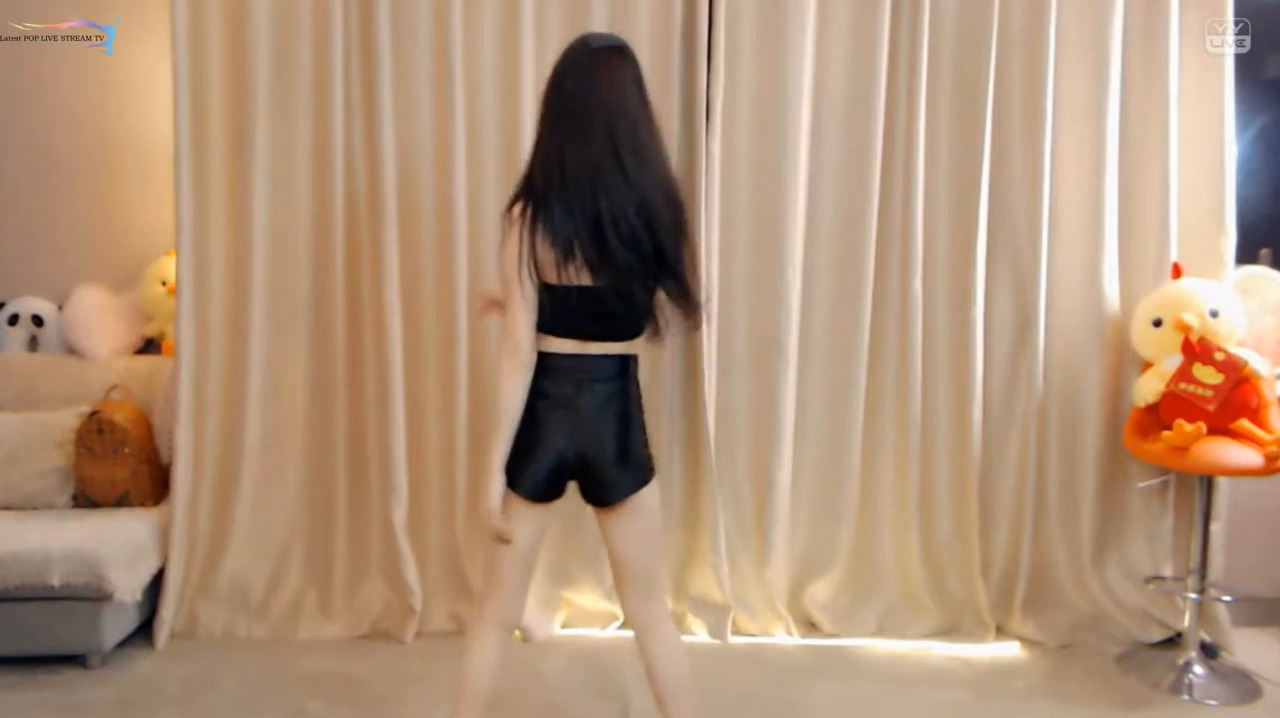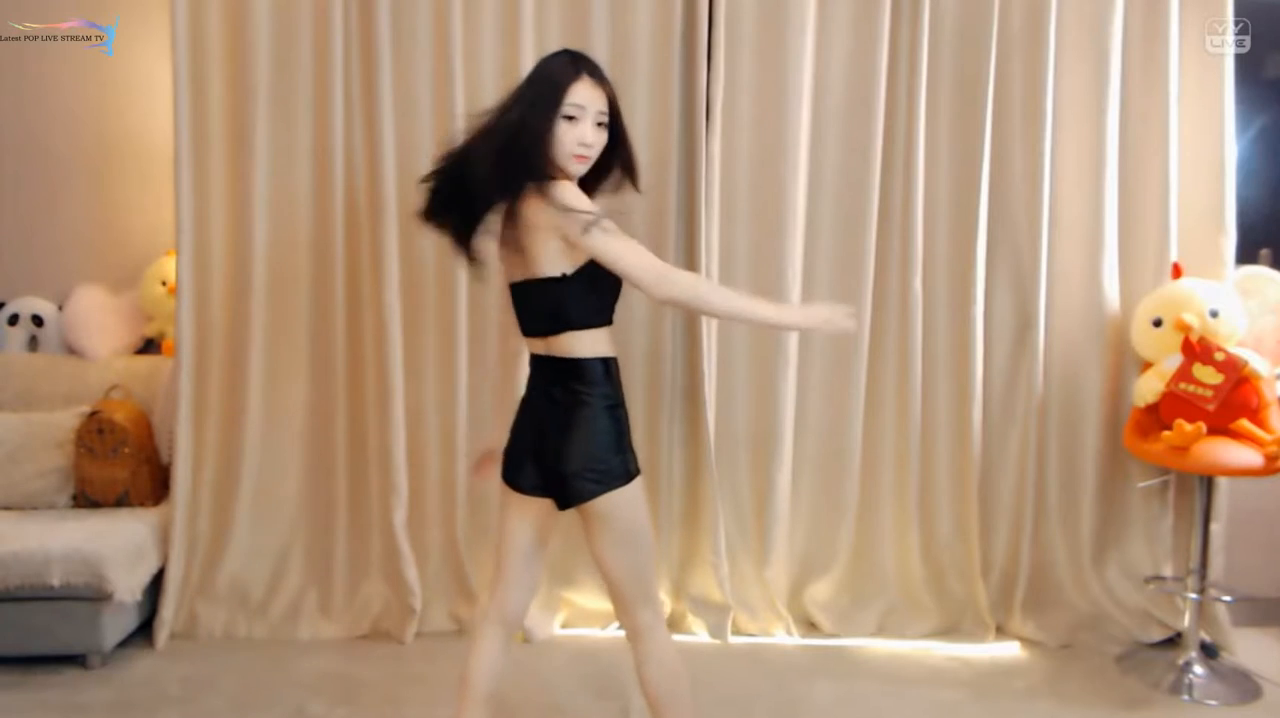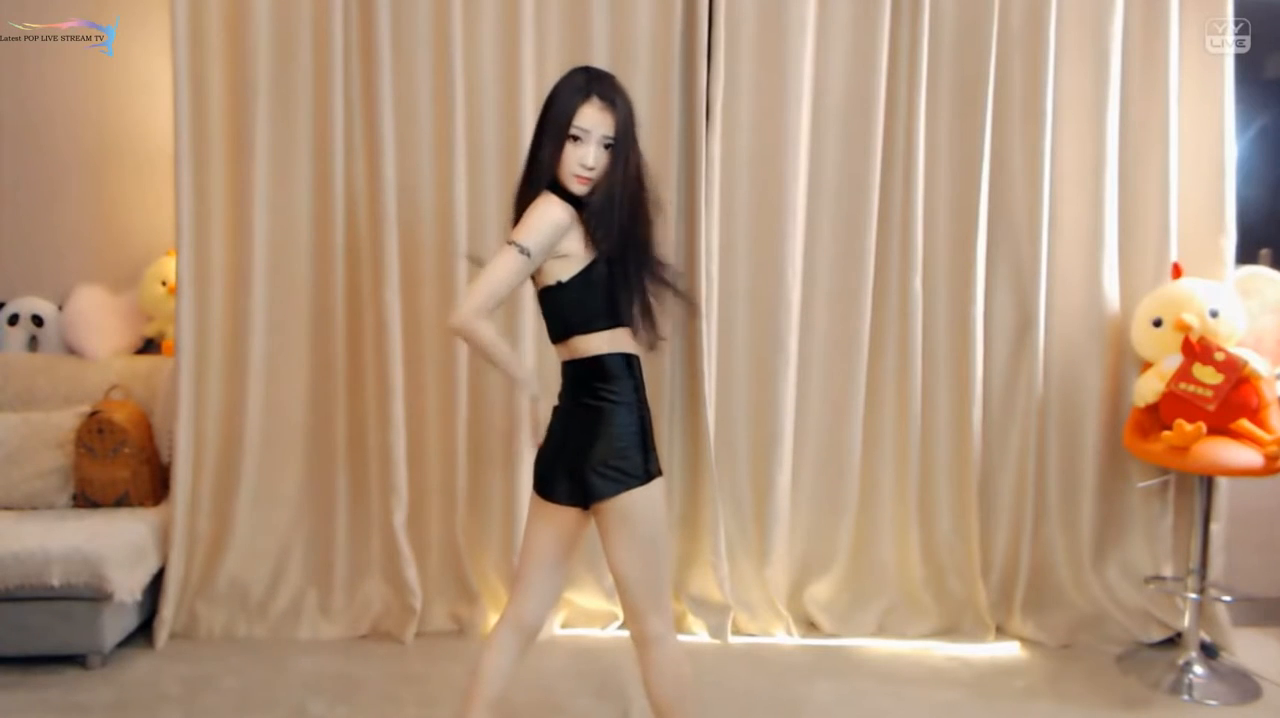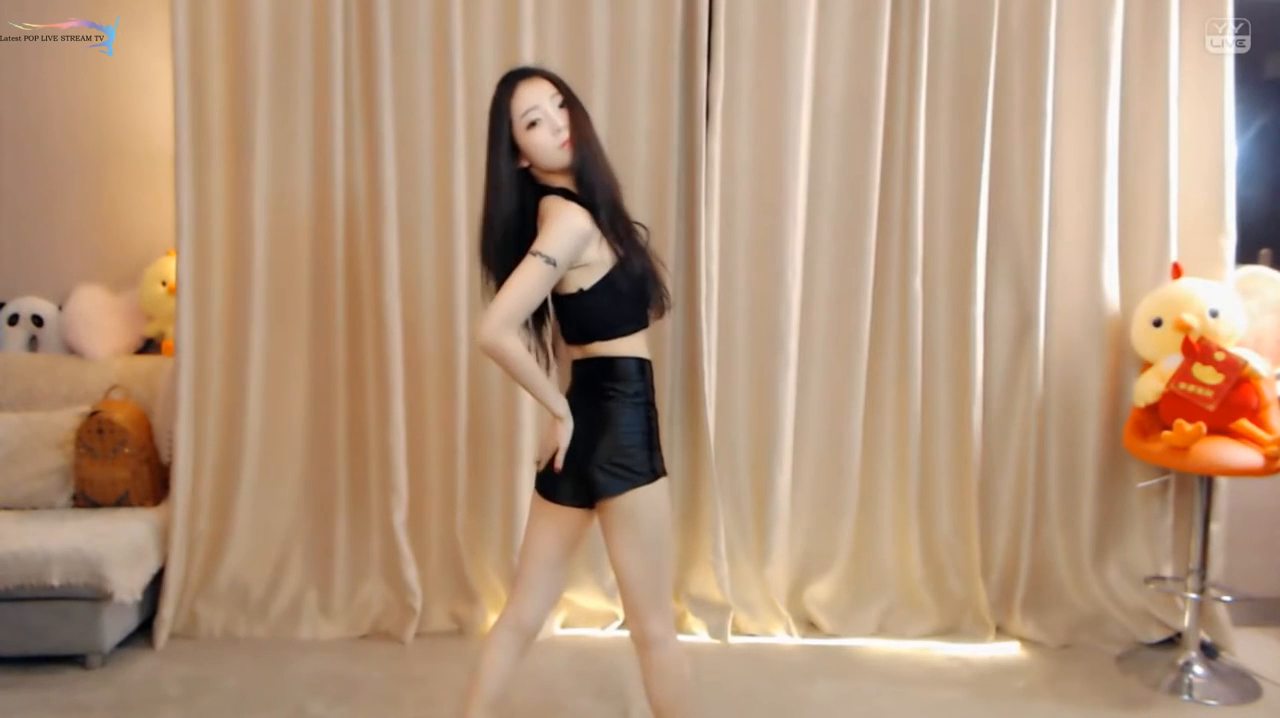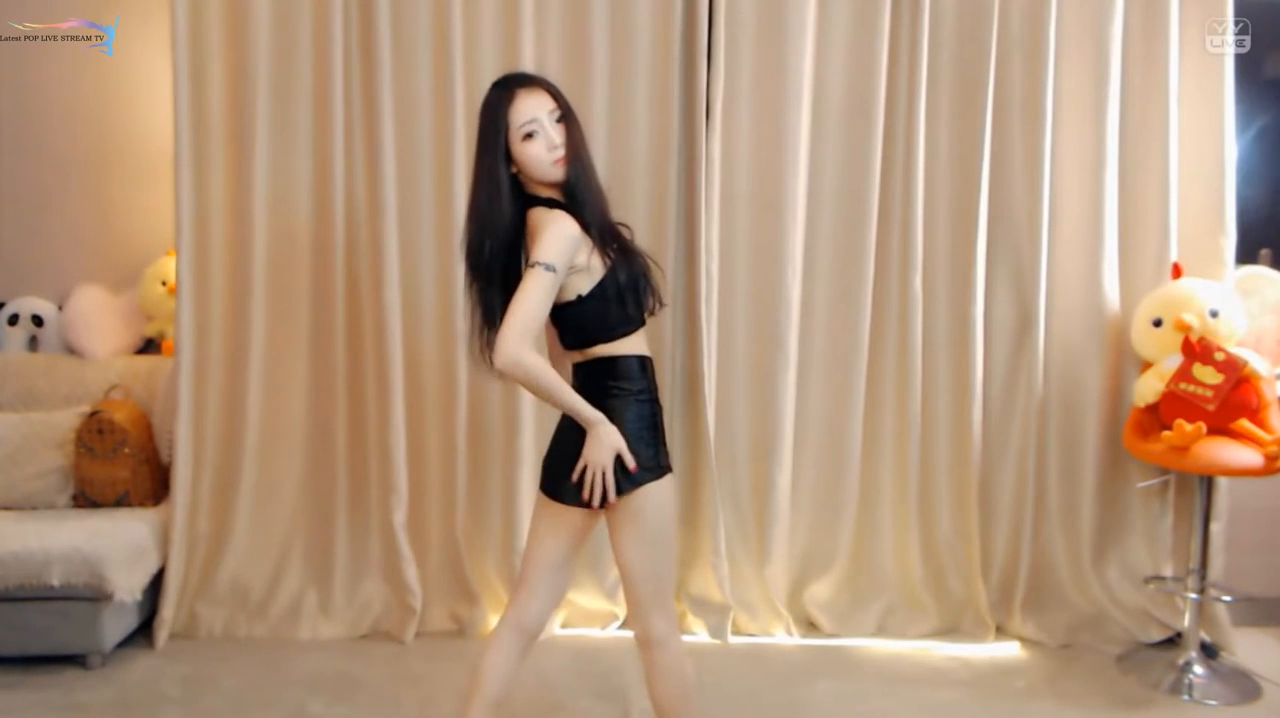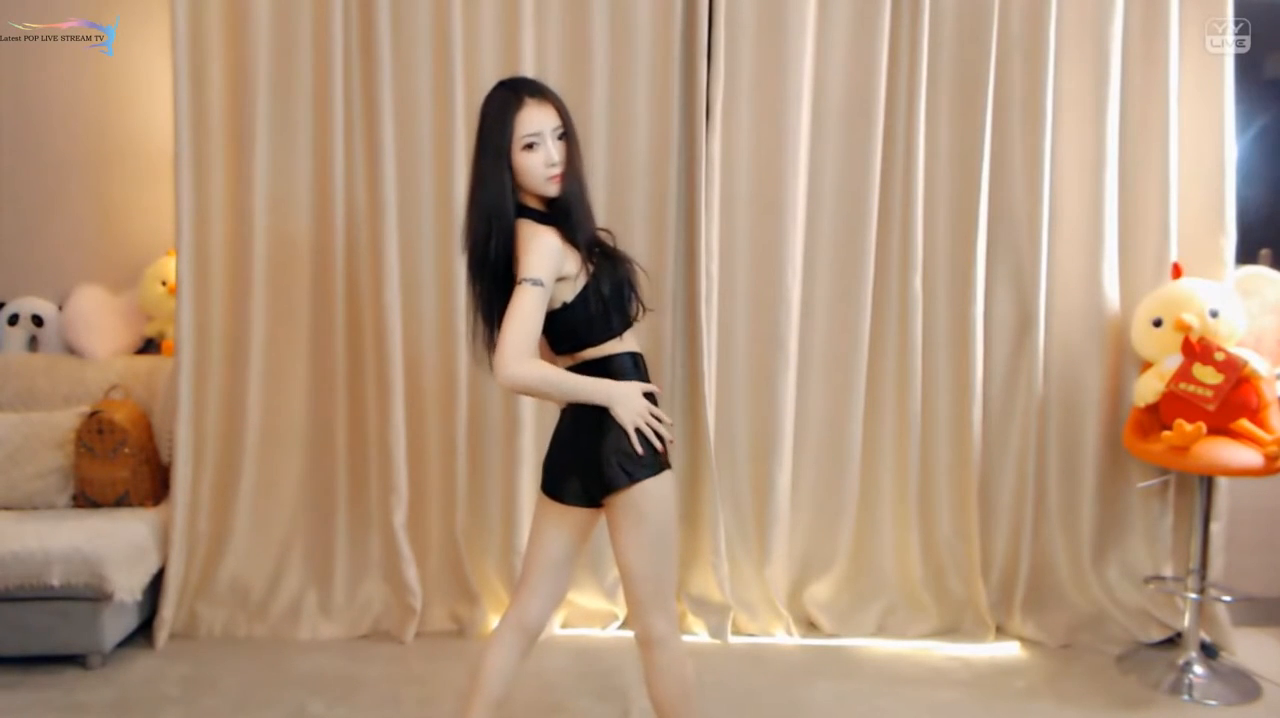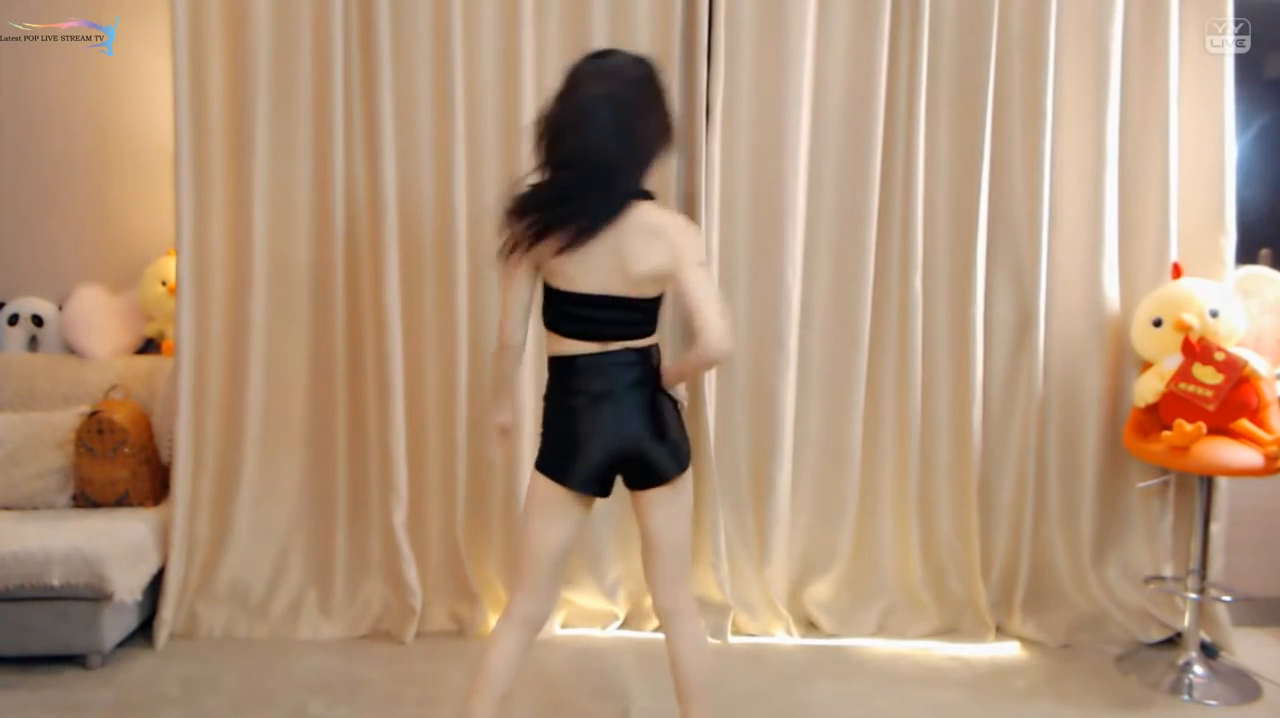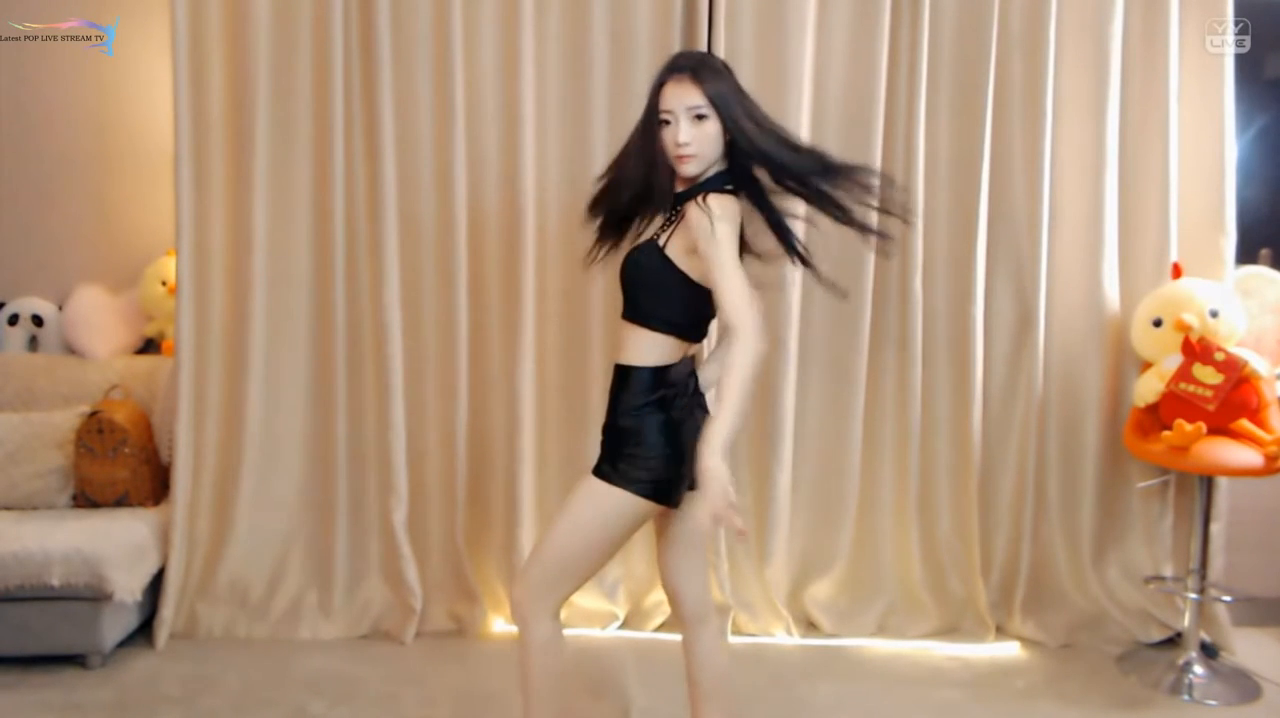
dt=0.5s
person 1, frame 1
left shoulder: (531, 214)
right shoulder: (656, 208)
left elbow: (519, 351)
left wrist: (494, 469)
left hip: (545, 413)
right hip: (616, 416)
left knee: (496, 613)
right knee: (650, 611)
person 1, frame 2
left shoulder: (513, 211)
right shoulder: (554, 200)
right elbow: (663, 282)
right wrist: (787, 312)
left hip: (539, 414)
right hip: (586, 418)
left knee: (501, 610)
right knee: (643, 618)
person 1, frame 3
left shoulder: (592, 216)
right shoulder: (553, 211)
right elbow: (465, 315)
right wrist: (530, 382)
left hip: (579, 422)
right hip: (610, 422)
left knee: (523, 612)
right knee: (654, 624)
person 1, frame 4
left shoulder: (570, 211)
right shoulder: (571, 219)
right elbow: (493, 331)
right wrist: (557, 408)
left hip: (586, 422)
right hip: (618, 425)
left knee: (522, 612)
right knee: (653, 626)
person 1, frame 5
left shoulder: (549, 222)
right shoulder: (561, 228)
right elbow: (511, 352)
right wrist: (598, 424)
left hip: (587, 428)
right hip: (624, 422)
left knee: (525, 612)
right knee: (657, 624)
person 1, frame 6
left shoulder: (533, 230)
right shoulder: (545, 243)
right elbow: (513, 368)
right wrist: (611, 393)
left hip: (578, 433)
right hip: (618, 427)
left knee: (526, 613)
right knee: (657, 623)
person 1, frame 7
left shoulder: (540, 221)
right shoulder: (671, 232)
left elbow: (511, 337)
right elbow: (716, 343)
left wrist: (503, 400)
right wrist: (670, 374)
left hip: (571, 418)
right hip: (646, 414)
left knee: (526, 607)
right knee: (676, 602)
person 1, frame 8
left shoulder: (710, 210)
right shoulder: (696, 207)
left elbow: (744, 324)
right elbow: (748, 321)
left wrist: (711, 446)
right wrist: (701, 387)
left hip: (649, 428)
right hip: (677, 416)
left knee: (533, 595)
right knee: (692, 603)
